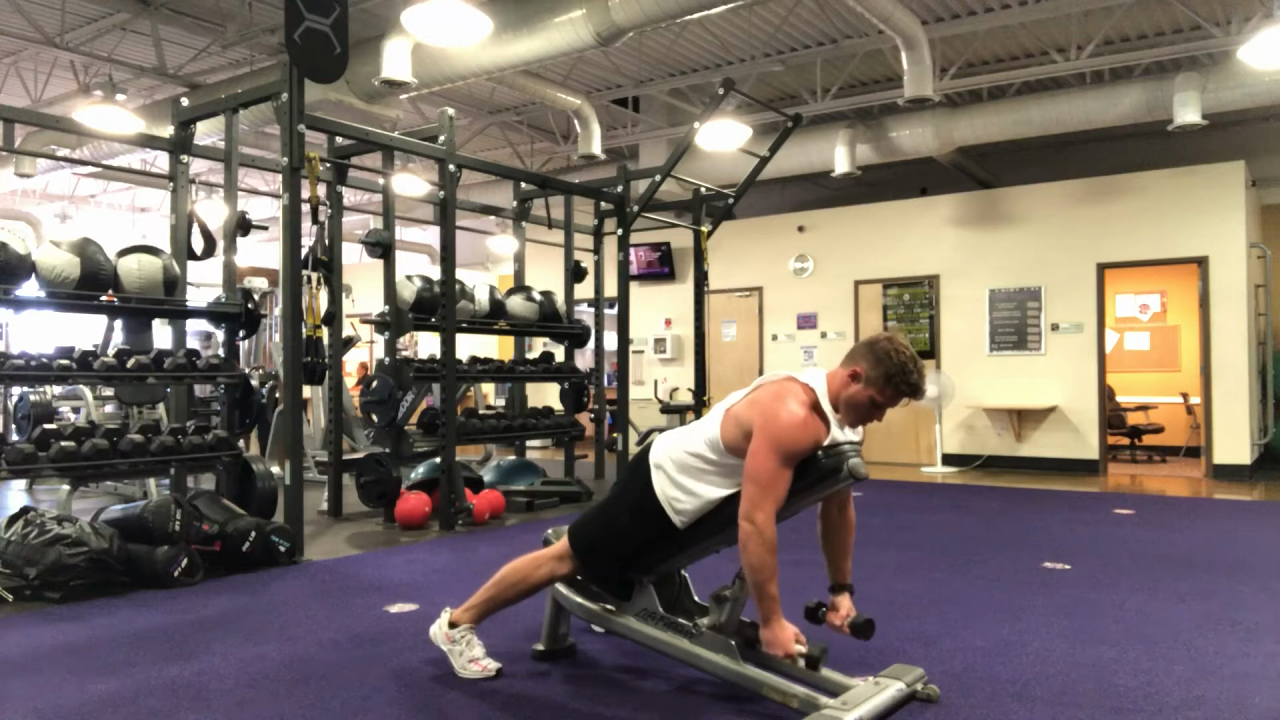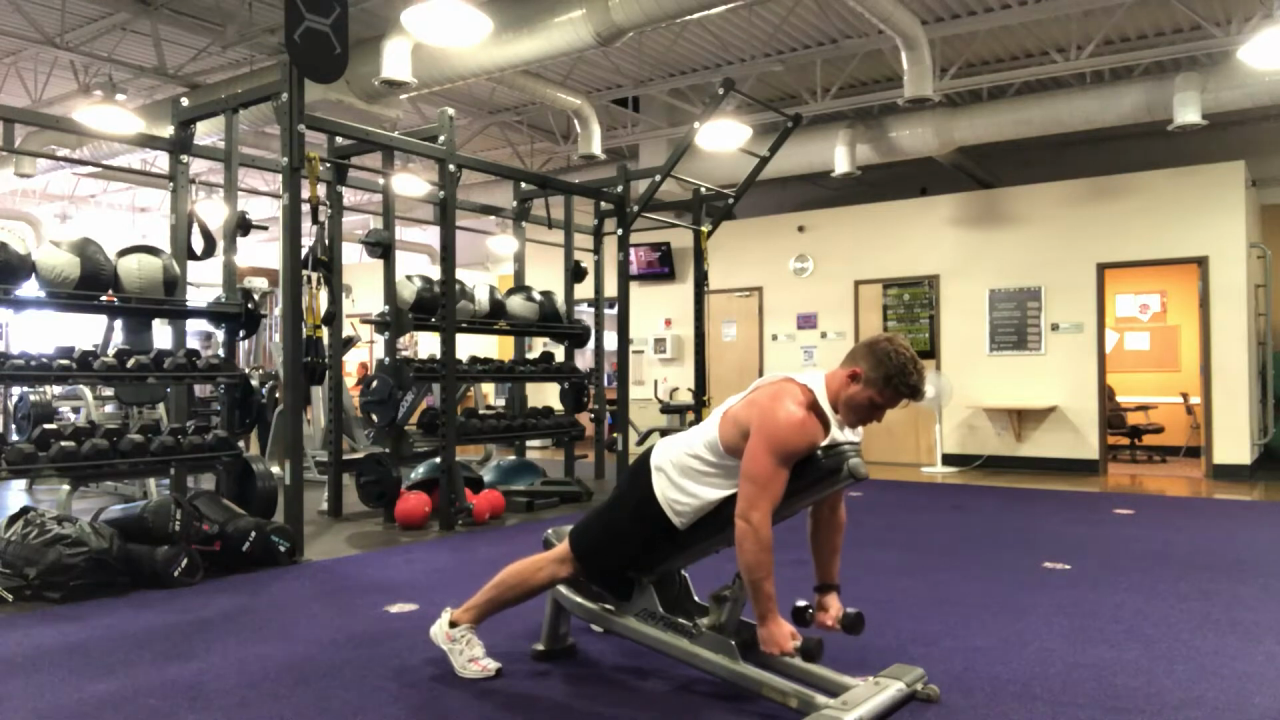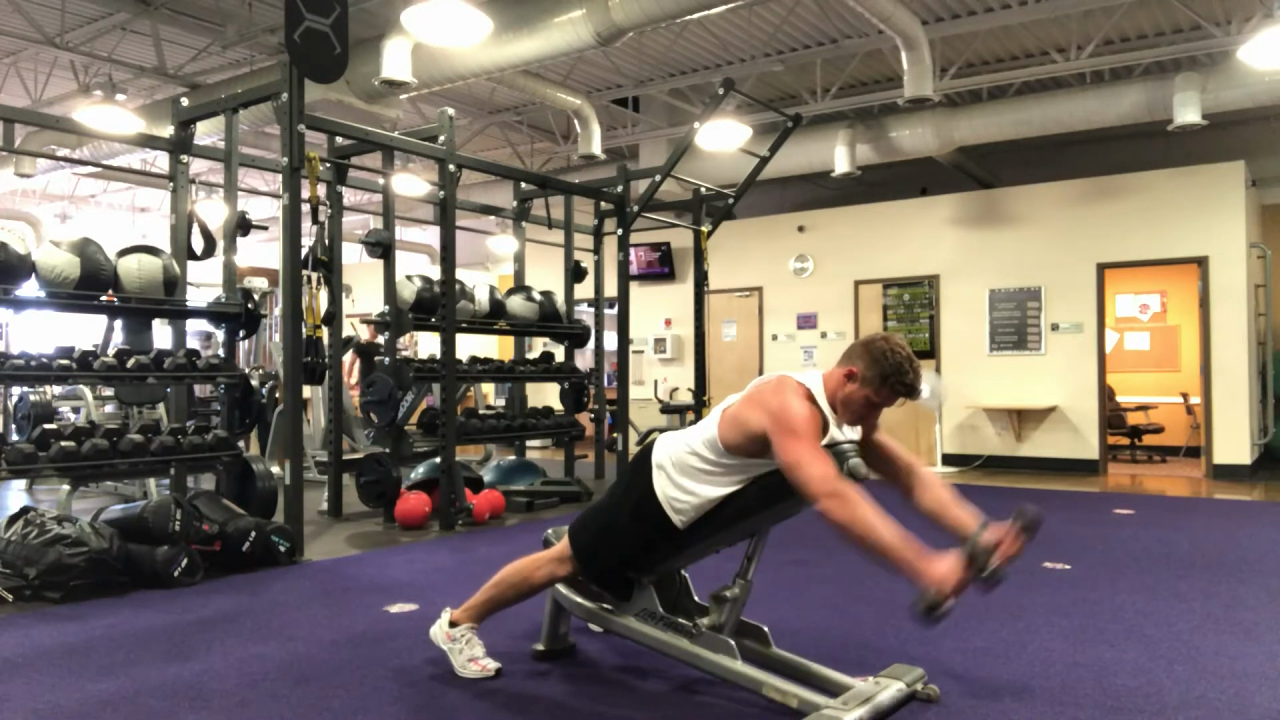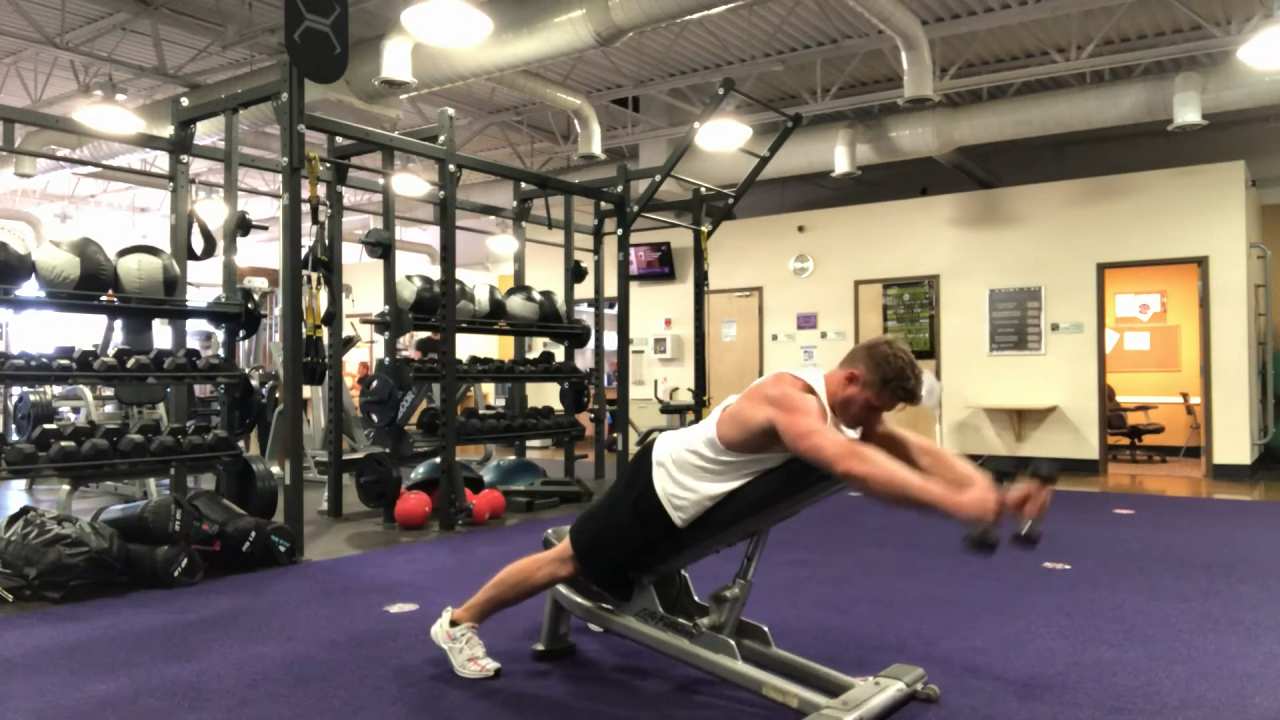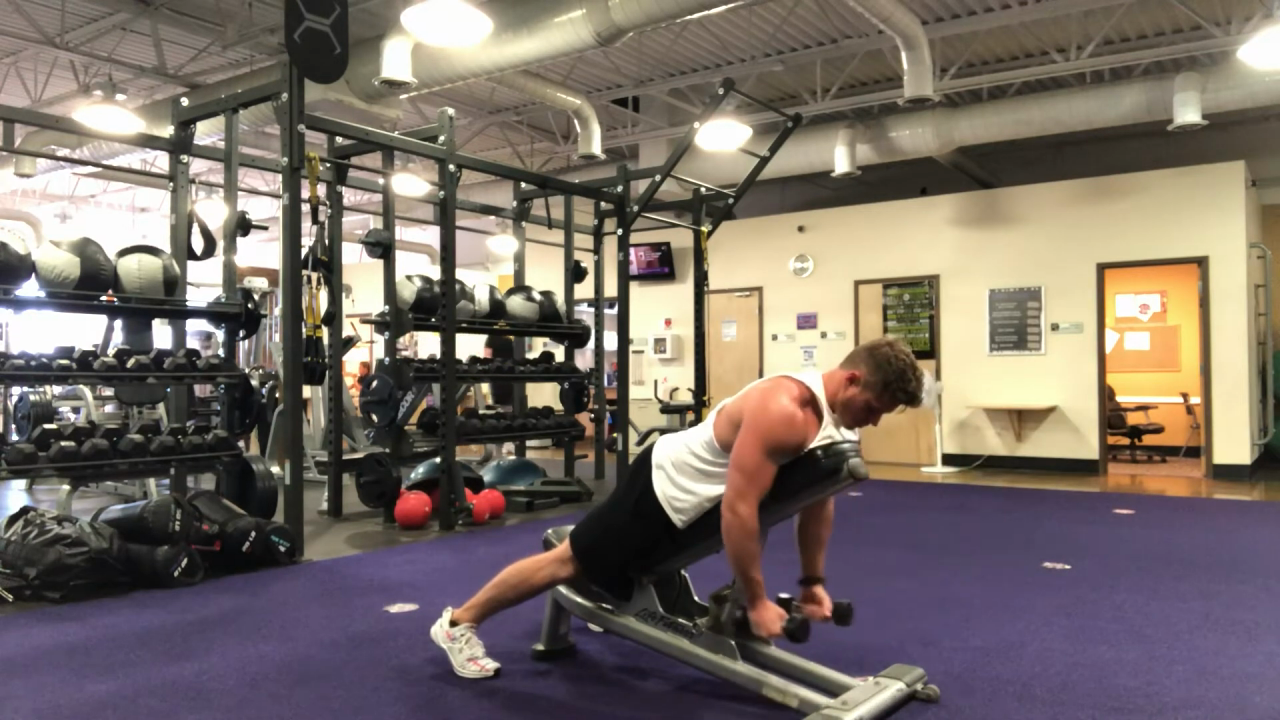
dt=1s
person 1, frame 1
left shoulder: (843, 413)
right shoulder: (792, 416)
left elbow: (837, 508)
right elbow: (755, 521)
left wrist: (841, 589)
right wrist: (772, 621)
left hip: (693, 492)
right hip: (664, 486)
right knee: (570, 556)
right ankle: (457, 622)
person 1, frame 2
left shoulder: (840, 415)
right shoulder: (790, 415)
left elbow: (829, 508)
right elbow: (751, 519)
left wrist: (828, 589)
right wrist: (768, 619)
left hip: (690, 500)
right hip: (662, 493)
right knee: (569, 559)
right ankle: (458, 623)
person 1, frame 3
left shoulder: (848, 410)
right shoulder: (790, 408)
left elbow: (912, 475)
right elbow: (833, 499)
left wrist: (978, 530)
right wrist: (923, 566)
left hip: (698, 503)
right hip: (660, 488)
right knee: (570, 559)
right ankle: (458, 623)
person 1, frame 4
left shoulder: (843, 406)
right shoulder: (790, 401)
left elbow: (915, 449)
right elbow: (853, 466)
left wrist: (994, 489)
right wrist: (959, 502)
left hip: (695, 502)
right hip: (662, 487)
left knee: (608, 560)
right knee: (568, 559)
right ankle: (459, 623)
person 1, frame 5
left shoulder: (833, 411)
right shoulder: (783, 410)
left elbow: (817, 501)
right elbow: (738, 509)
left wrist: (812, 580)
right wrist: (757, 603)
left hip: (690, 502)
right hip: (663, 491)
right knee: (569, 561)
right ankle: (459, 623)
